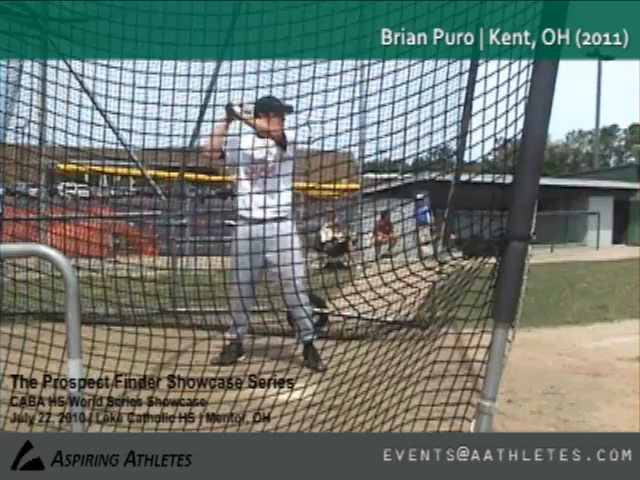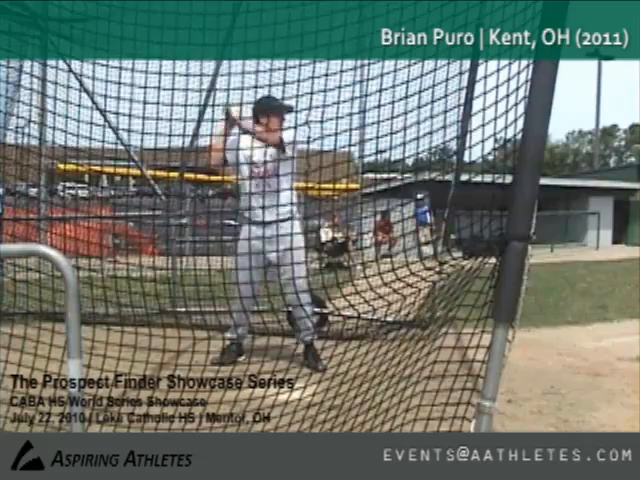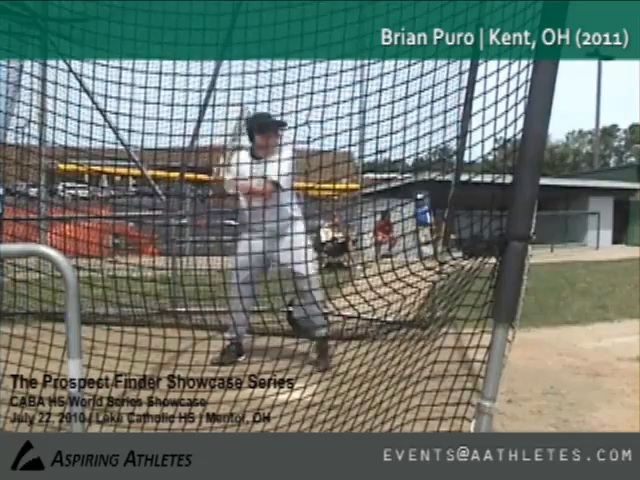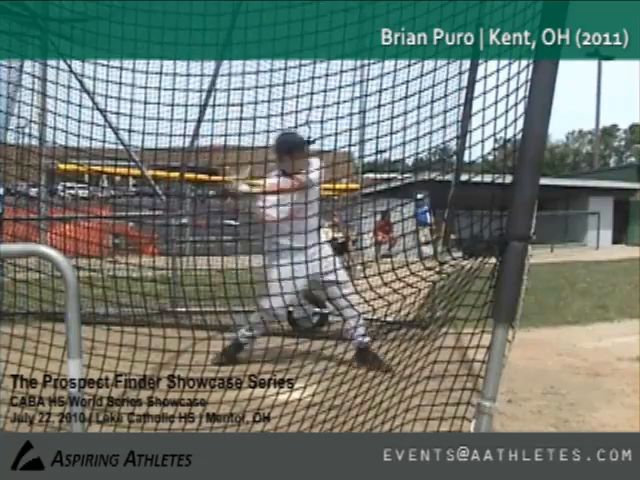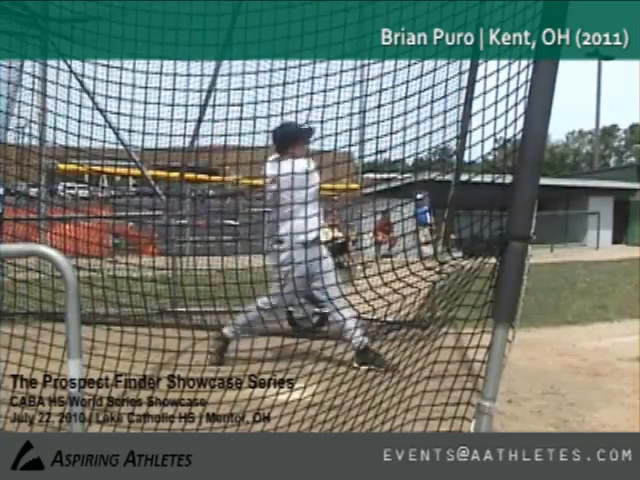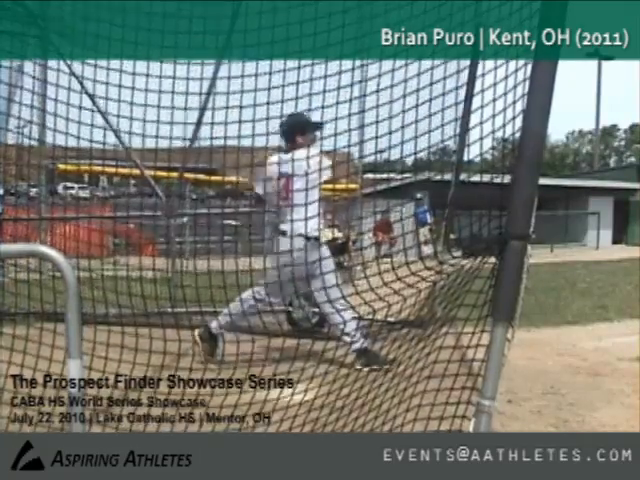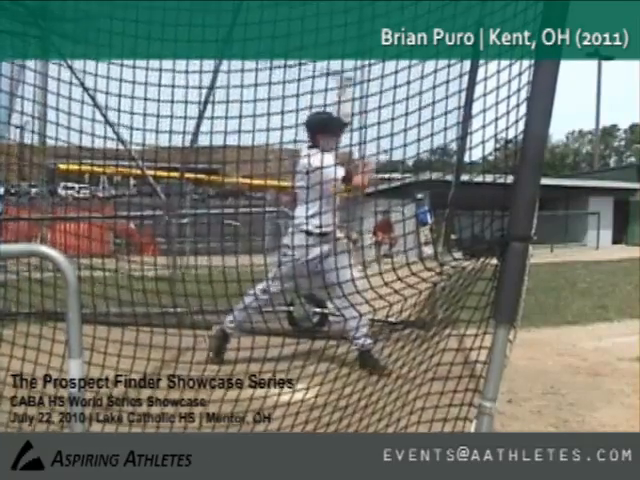
dt=0.3s
person 1, frame 1
left shoulder: (287, 141)
right shoulder: (241, 143)
left elbow: (274, 133)
right elbow: (213, 150)
left wrist: (242, 116)
right wrist: (227, 120)
left hip: (280, 225)
right hip: (247, 226)
left knee: (294, 285)
right knee: (242, 287)
left ankle: (308, 345)
right ankle: (235, 342)
person 1, frame 2
left shoulder: (287, 140)
right shoulder: (240, 144)
left elbow: (270, 139)
right elbow: (215, 162)
left wrist: (239, 123)
right wrist: (224, 128)
left hip: (285, 227)
right hip: (252, 228)
left knee: (297, 287)
right knee: (244, 287)
left ankle: (308, 346)
right ankle: (235, 342)
person 1, frame 3
left shoulder: (285, 156)
right shoulder: (238, 159)
left elbow: (267, 191)
right elbow: (227, 193)
left wrist: (237, 186)
right wrist: (226, 183)
left hip: (289, 229)
right hip: (254, 233)
left knee: (307, 281)
right knee: (240, 286)
left ankle: (320, 340)
right ankle: (236, 343)
person 1, frame 4
left shoulder: (313, 165)
right shoulder: (270, 182)
left elbow: (297, 183)
right elbow: (265, 218)
left wrist: (264, 187)
left hip: (314, 245)
right hip: (285, 251)
left knee: (342, 291)
right knee: (277, 305)
left ankle: (361, 347)
right ankle: (240, 341)
person 1, frame 5
left shoulder: (270, 167)
right shoulder: (305, 166)
left hip: (310, 245)
right hip: (294, 248)
left knee: (331, 295)
right knee: (276, 301)
left ankle: (361, 347)
right ankle: (227, 335)
person 1, frame 6
left shoulder: (272, 163)
right shoulder: (312, 159)
left elbow: (263, 199)
right elbow: (332, 170)
left hip: (310, 241)
right hip: (298, 242)
left knee: (332, 293)
right knee: (265, 294)
left ankle: (361, 348)
right ankle: (211, 331)
person 1, frame 7
left shoulder: (319, 153)
right shoulder: (317, 161)
right elbow: (356, 183)
right wrist: (367, 171)
left hip: (330, 236)
right hip: (304, 239)
left knee: (347, 291)
right knee: (269, 290)
left ankle: (364, 350)
right ankle: (225, 332)
